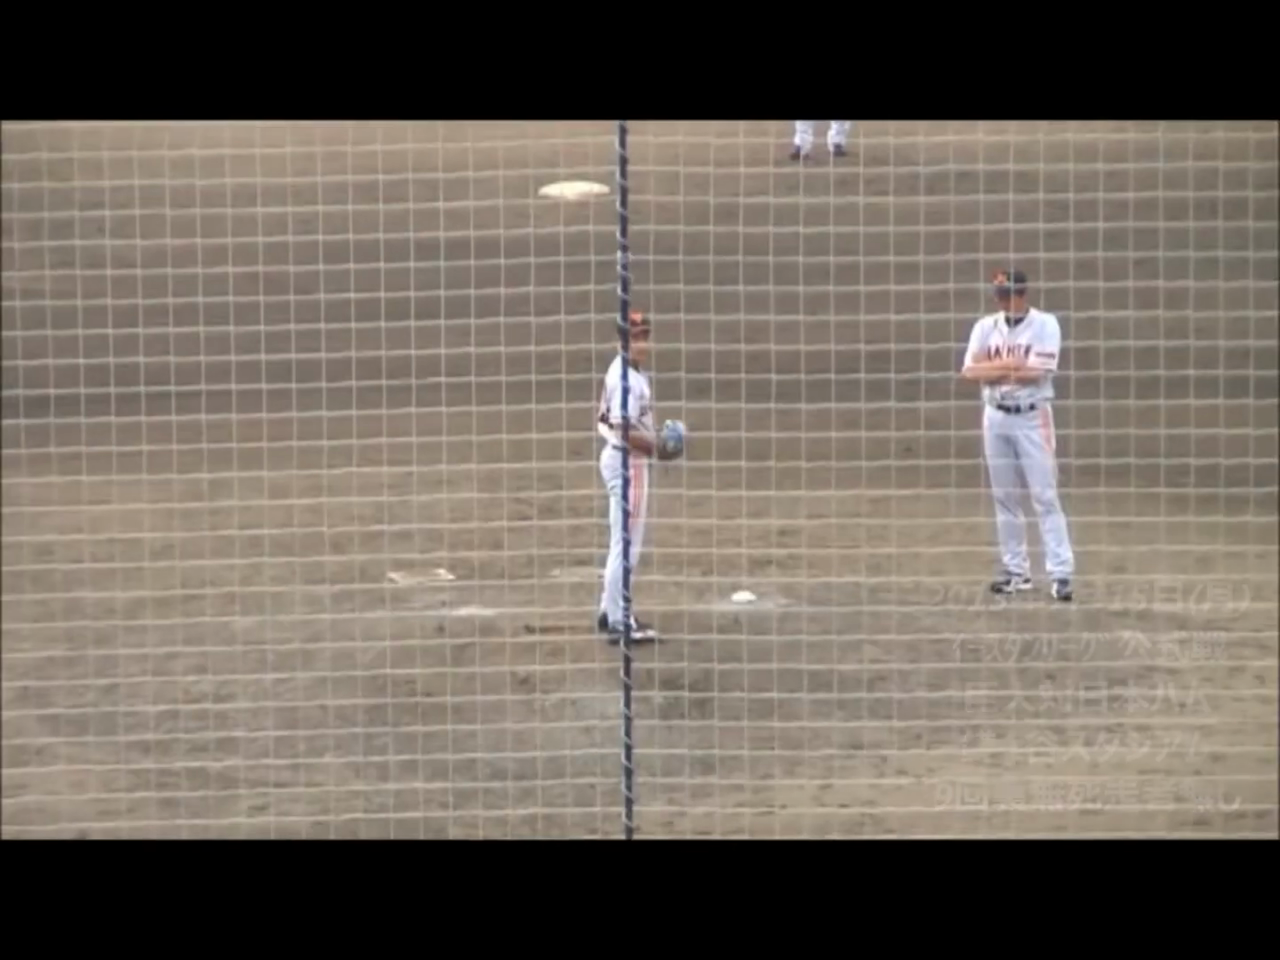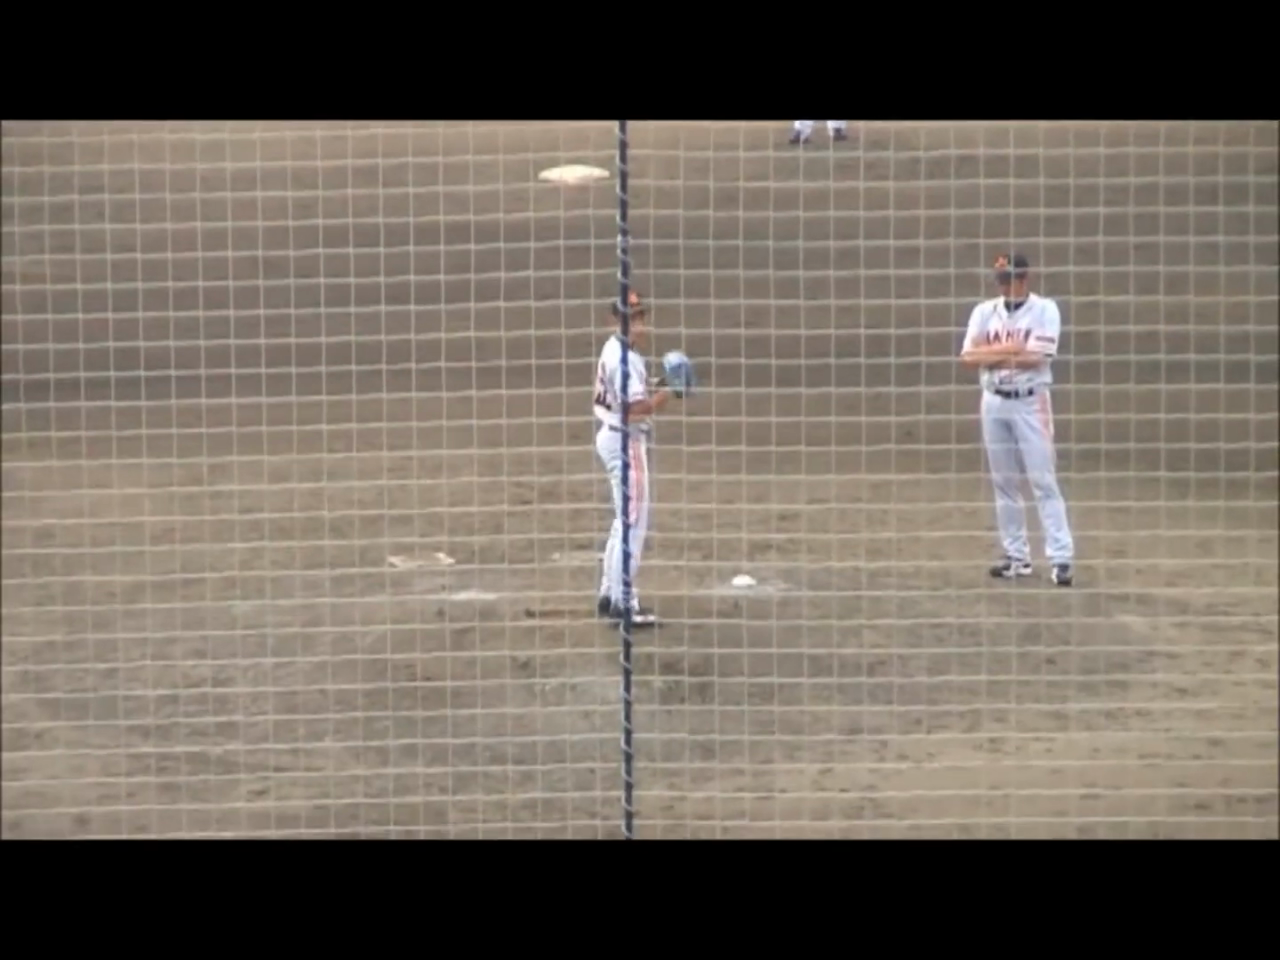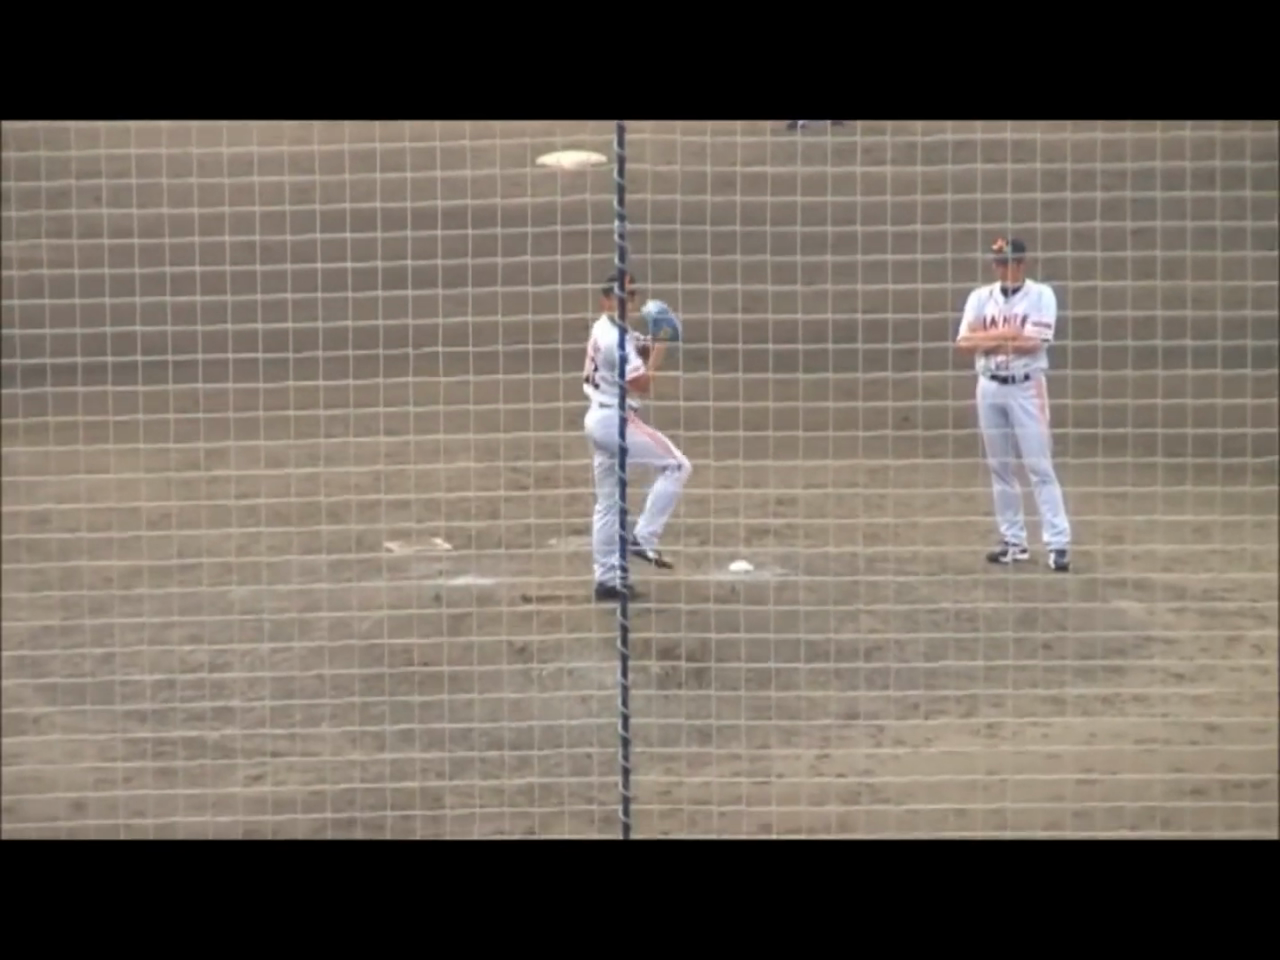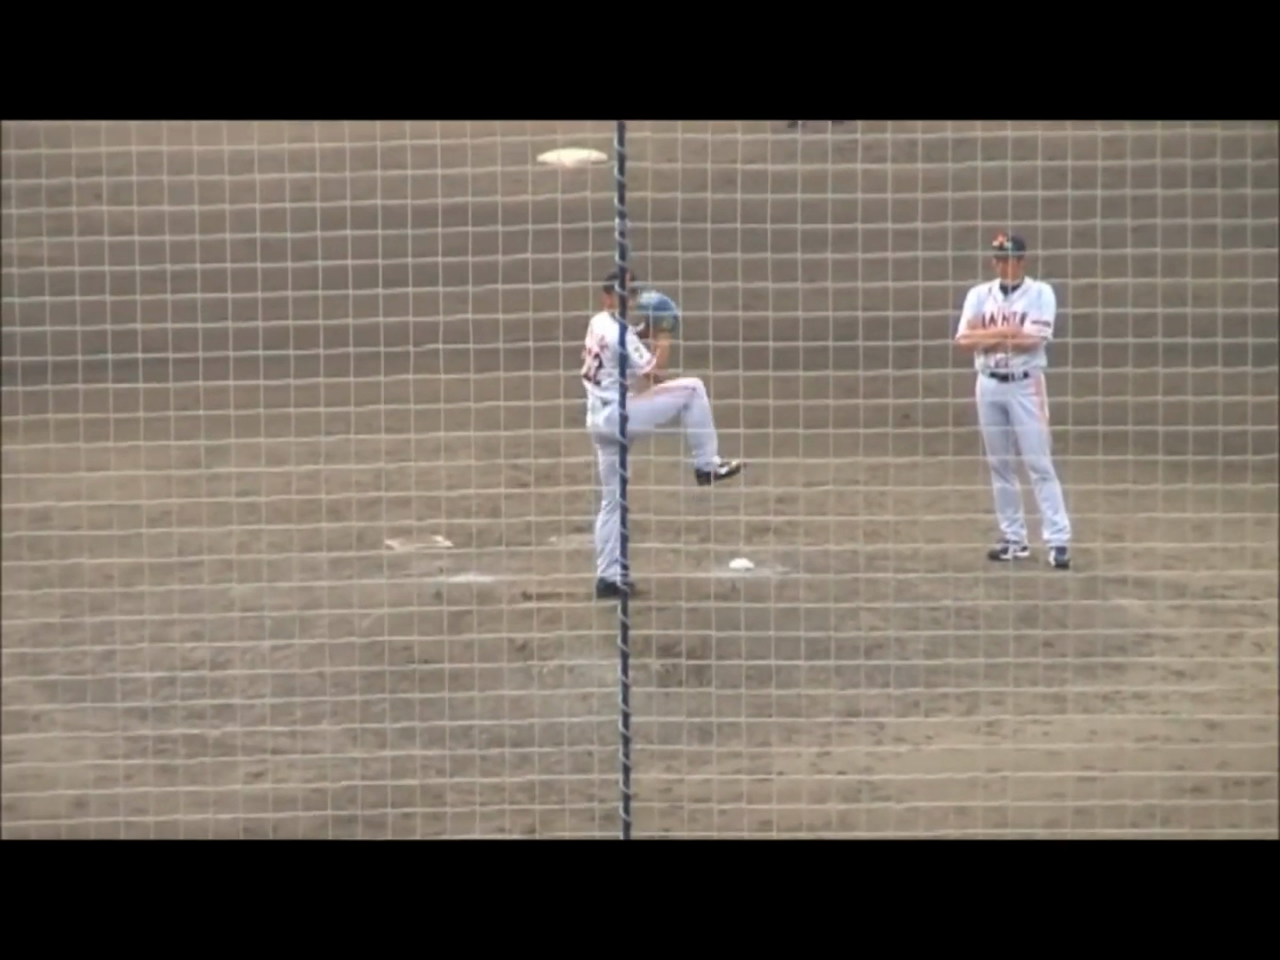
dt=0.3s
person 1, frame 1
left shoulder: (1046, 324)
right shoulder: (985, 326)
left elbow: (1037, 372)
right elbow: (970, 372)
left wrist: (992, 368)
right wrist: (1012, 364)
left hip: (1033, 417)
right hip: (996, 417)
left knee: (1045, 496)
right knee: (1004, 497)
left ankle: (1061, 573)
right ankle: (1016, 571)
person 1, frame 2
left shoulder: (1045, 309)
right shoulder: (984, 311)
left elbow: (1036, 357)
right elbow: (969, 356)
left wrist: (990, 353)
right wrist: (1011, 348)
left hip: (1031, 401)
right hip: (994, 402)
left knee: (1043, 481)
right knee: (1003, 482)
left ankle: (1061, 558)
right ankle: (1016, 555)
person 1, frame 3
left shoulder: (1042, 295)
right shoulder: (980, 297)
left elbow: (1033, 342)
right elbow: (964, 342)
left wrist: (986, 339)
right wrist: (1008, 333)
left hip: (1027, 387)
right hip: (990, 387)
left knee: (1040, 466)
right knee: (1000, 467)
left ankle: (1058, 544)
right ankle: (1014, 541)
person 1, frame 4
left shoulder: (1041, 293)
right shoulder: (979, 295)
left elbow: (1032, 340)
right elbow: (963, 340)
left wrist: (985, 336)
right wrist: (1006, 331)
left hip: (1025, 385)
right hip: (989, 386)
left knee: (1039, 465)
right knee: (999, 466)
left ankle: (1058, 541)
right ankle: (1014, 538)
person 2, frame 1
left shoulder: (634, 371)
right shoulder: (625, 376)
right elbow: (625, 432)
left wrist: (656, 434)
right wrist: (659, 447)
left hip: (627, 460)
right hip: (626, 462)
left knee: (624, 541)
right knee: (626, 543)
left ankle: (611, 612)
right ankle: (619, 622)
person 2, frame 2
left shoulder: (621, 350)
right shoulder: (622, 357)
left elbow: (633, 395)
right elbow: (636, 408)
left wrist: (656, 388)
right wrist: (667, 394)
left hip: (616, 439)
right hip: (625, 442)
left knee: (625, 522)
right knee: (632, 523)
left ankle: (611, 595)
right ankle: (623, 604)
person 2, frame 3
left shoulder: (605, 328)
right shoulder: (614, 336)
left elbow: (638, 344)
right elbow: (642, 385)
left wrist: (652, 342)
right wrist: (658, 349)
left hip: (598, 419)
right hip: (615, 419)
left knee: (607, 501)
right knee: (676, 466)
left ankle: (607, 578)
right ankle: (644, 538)
person 2, frame 4
left shoulder: (597, 324)
right shoulder: (618, 333)
left elbow: (632, 337)
right elbow: (655, 374)
left wrist: (650, 328)
right wrist: (664, 336)
left hip: (599, 417)
right hip: (621, 414)
left knee: (612, 500)
right knee: (692, 388)
left ankle: (609, 576)
right ankle: (706, 465)
